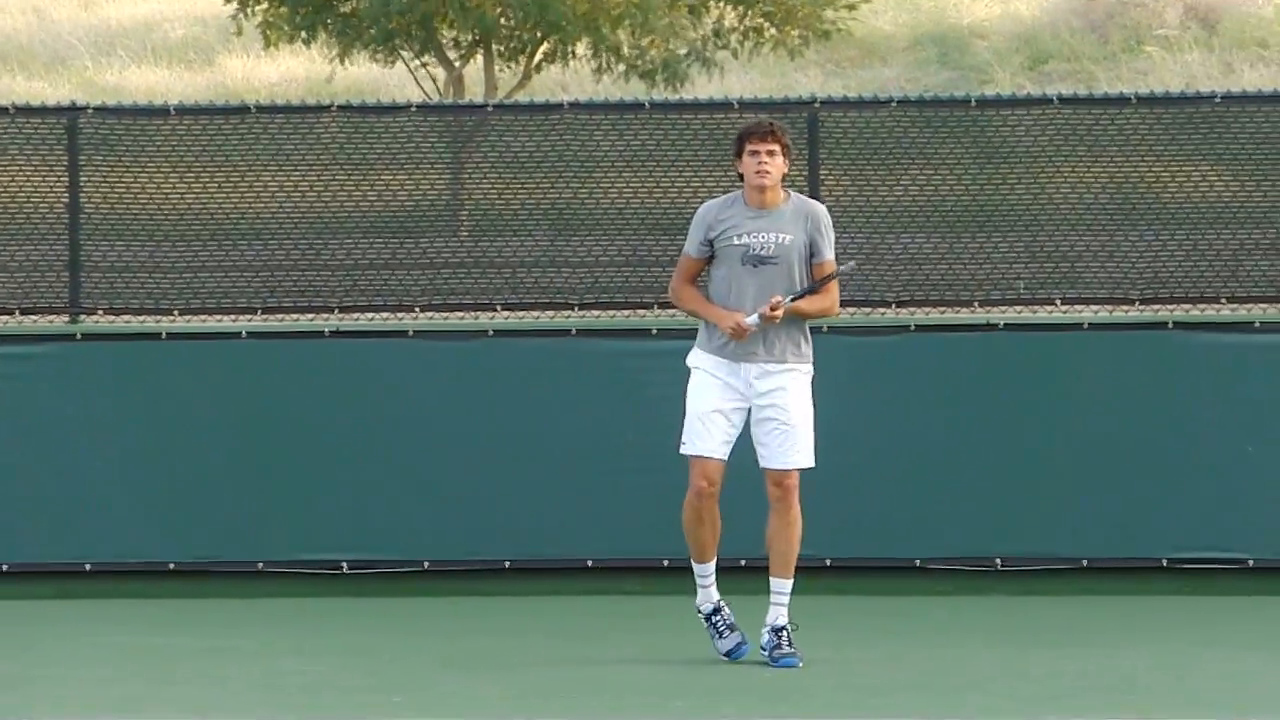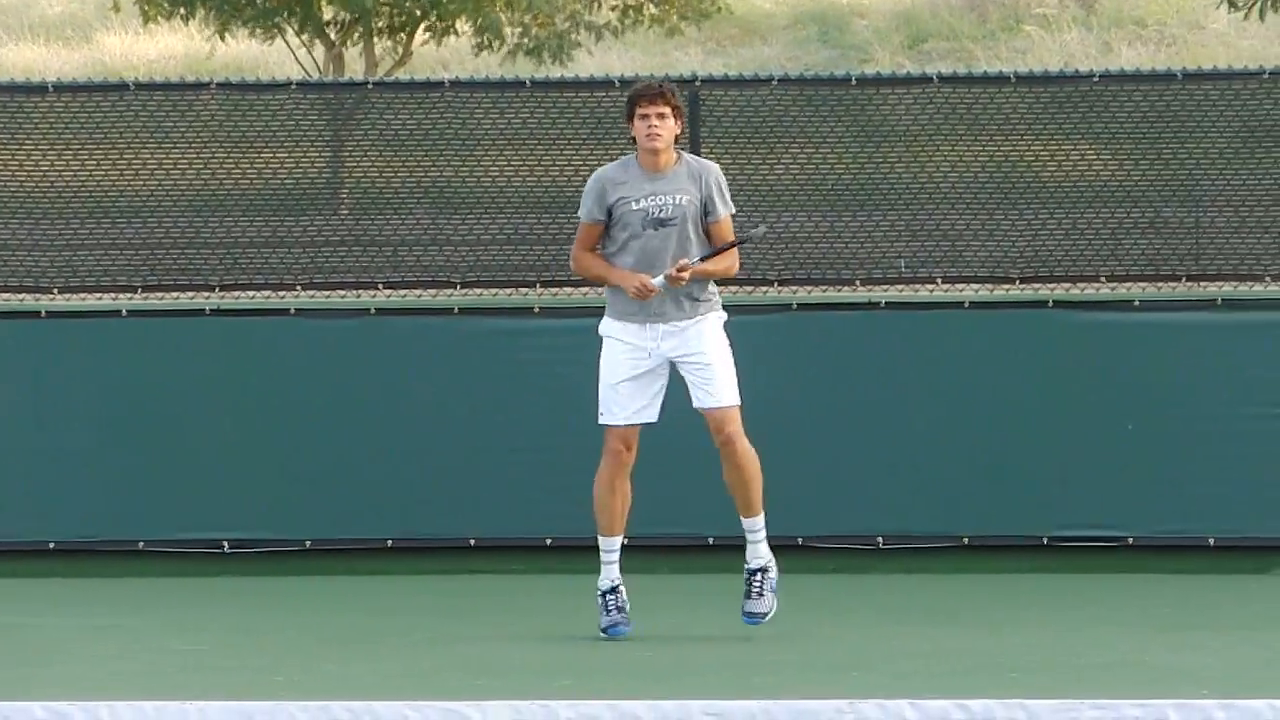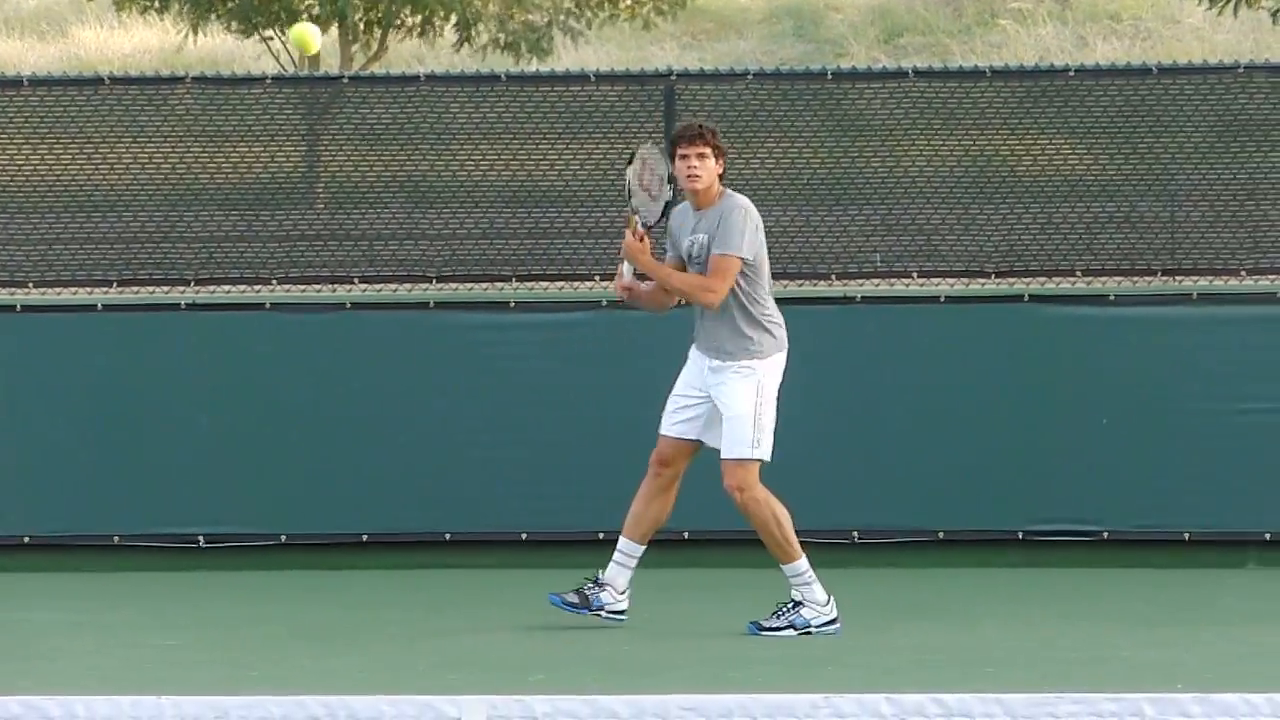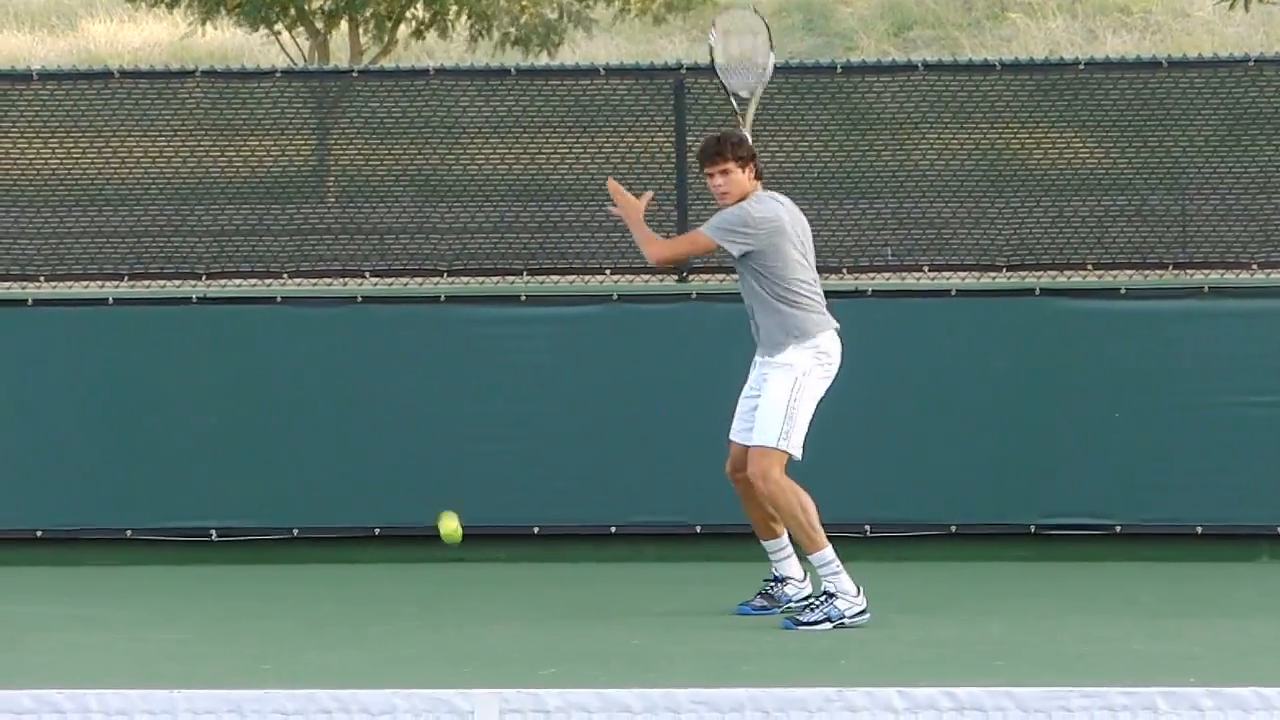
dt=0.5s
person 1, frame 1
left shoulder: (812, 216)
right shoulder: (713, 215)
left elbow: (830, 301)
right elbow: (679, 287)
left wrist: (789, 308)
right wrist: (718, 316)
left hip: (784, 371)
right hip: (717, 367)
left knee: (784, 491)
right knee: (703, 485)
left ankle: (777, 625)
right ankle: (708, 601)
person 1, frame 2
left shoulder: (704, 175)
right shoulder: (605, 182)
left elbow: (729, 262)
right elbow: (581, 255)
left wrist: (691, 270)
right wrist: (619, 278)
left hip: (695, 323)
right hip: (629, 329)
left knee: (727, 433)
right knee: (617, 452)
left ankle: (759, 559)
right ankle: (610, 583)
person 1, frame 3
left shoulder: (738, 214)
right shoulder: (680, 217)
left elbow: (710, 293)
right elbow: (666, 291)
left wrist: (648, 263)
right wrist: (635, 289)
left hip: (751, 362)
right hip: (706, 359)
left knee: (741, 485)
right knee: (663, 465)
left ankle: (813, 602)
right ankle: (611, 587)
person 1, frame 4
left shoulder: (745, 215)
right shoulder: (775, 205)
left elbow: (660, 251)
left wrist: (633, 214)
left hip: (802, 354)
right hip: (778, 356)
left knee: (764, 472)
right knee: (739, 468)
left ankle: (844, 594)
right ankle: (789, 577)
